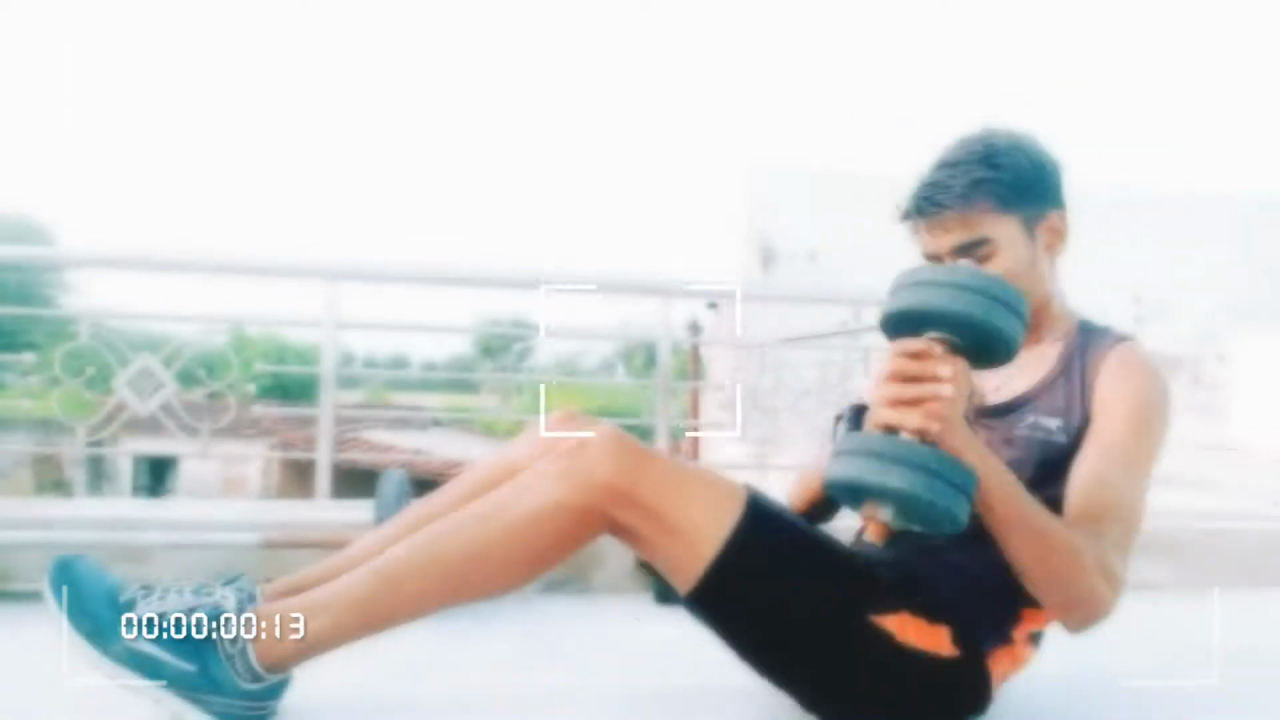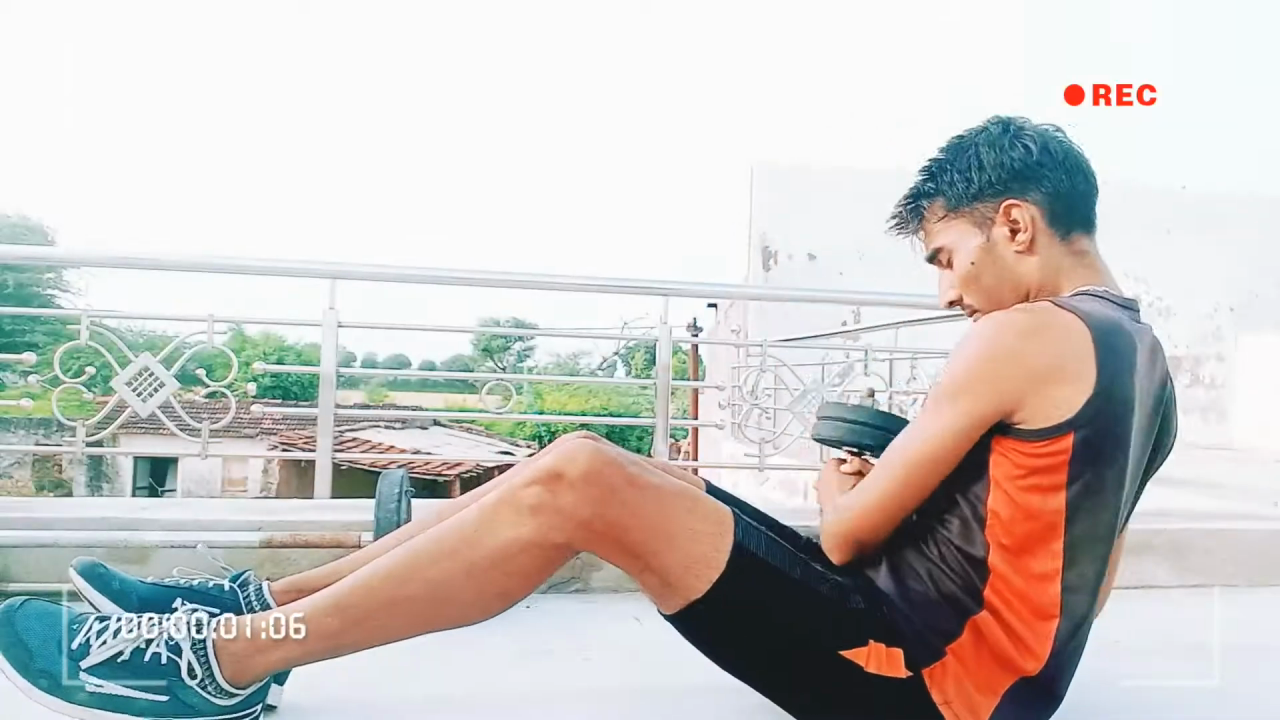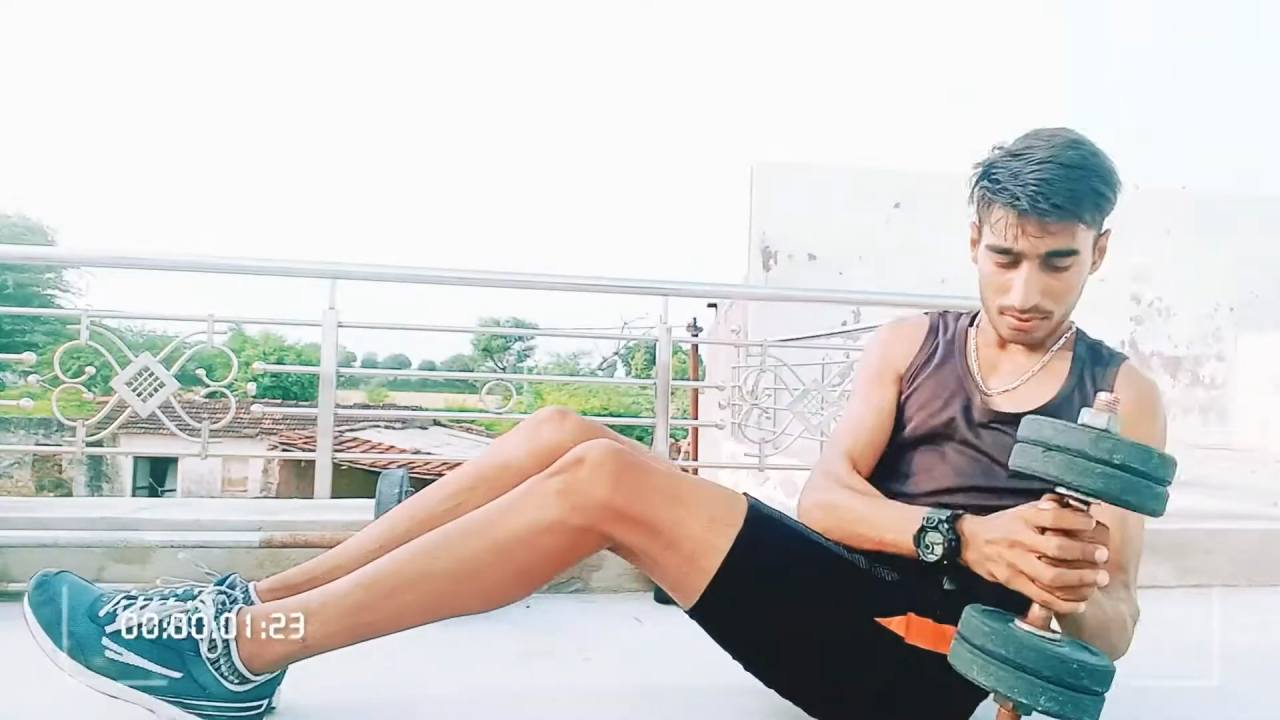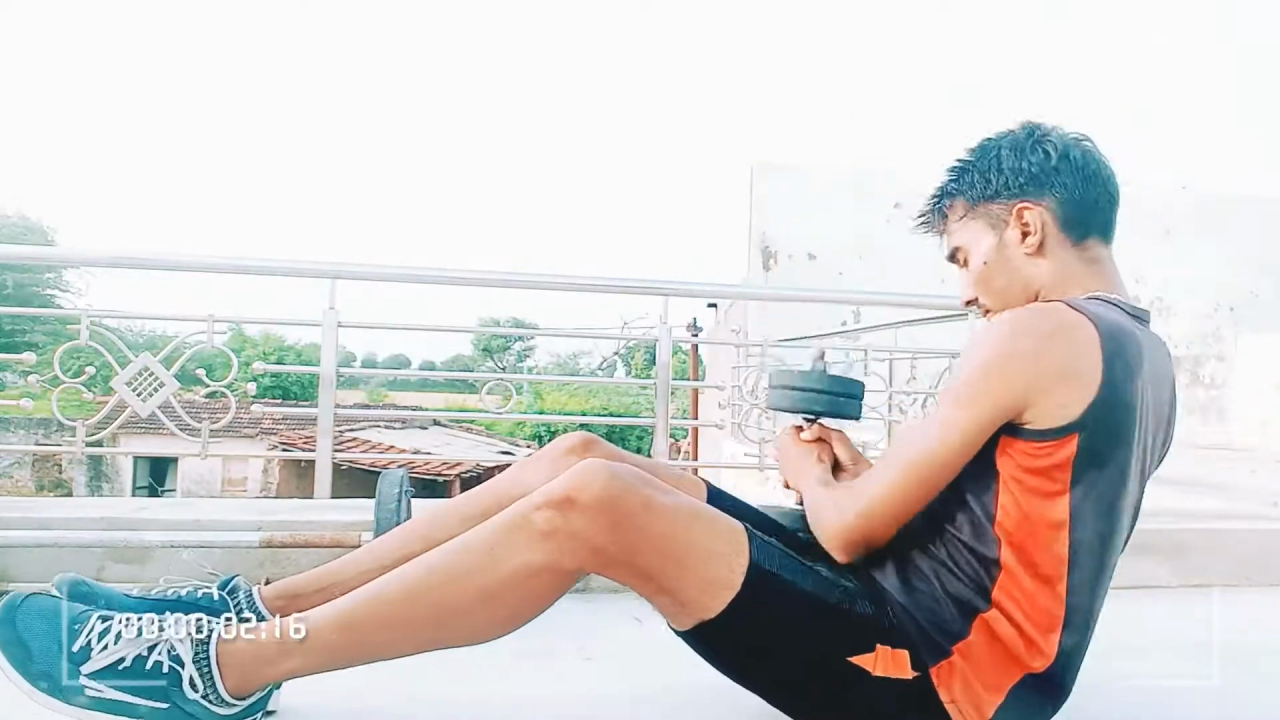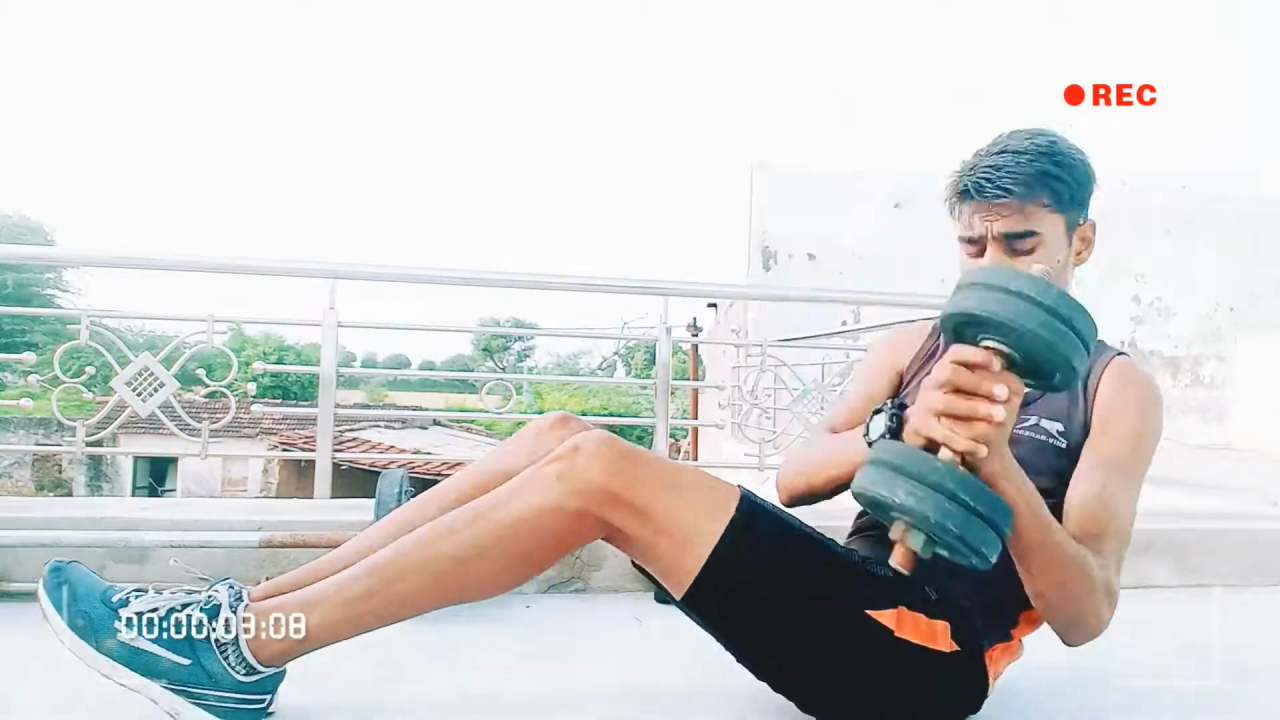
dt=0.7s
person 1, frame 1
left shoulder: (1117, 371)
right shoulder: (934, 352)
left elbow: (1088, 591)
right elbow: (806, 491)
left wrist: (974, 451)
right wrist: (872, 438)
right hip: (867, 607)
left knee: (604, 465)
right knee: (568, 448)
right ankle: (257, 610)
person 1, frame 2
left shoulder: (1028, 339)
right shoulder: (1137, 360)
left elbow: (849, 532)
right elbow: (1077, 569)
left wrist: (841, 490)
left knee: (574, 491)
right knee: (584, 462)
right ankle: (264, 604)
person 1, frame 3
left shoulder: (1122, 395)
right shoulder: (912, 343)
left elbow: (1114, 628)
right elbow: (824, 498)
left wrist: (1065, 590)
right wrist: (960, 536)
right hip: (847, 601)
left knee: (599, 480)
right knee: (559, 433)
right ankle: (250, 604)
person 1, frame 4
left shoulder: (1036, 337)
right shoulder: (1135, 352)
left elbow: (849, 527)
left wrist: (809, 466)
right wrist: (857, 467)
left knee: (589, 509)
right knee: (581, 460)
right ankle: (256, 610)
person 1, frame 5
left shoulder: (1119, 392)
right shoulder: (917, 344)
left elbow: (1084, 610)
right elbow: (797, 475)
left wrist: (1002, 466)
right wrist: (912, 439)
right hip: (848, 608)
left knee: (595, 469)
right knee: (559, 437)
right ankle: (251, 610)
